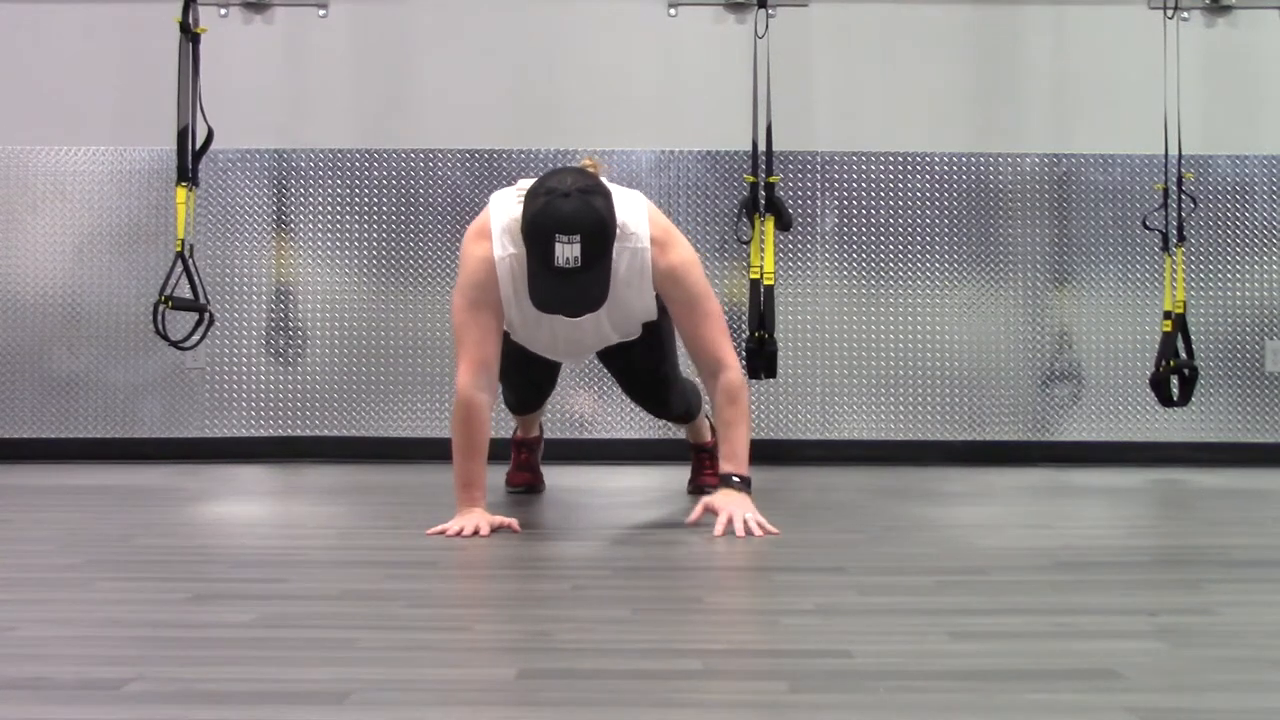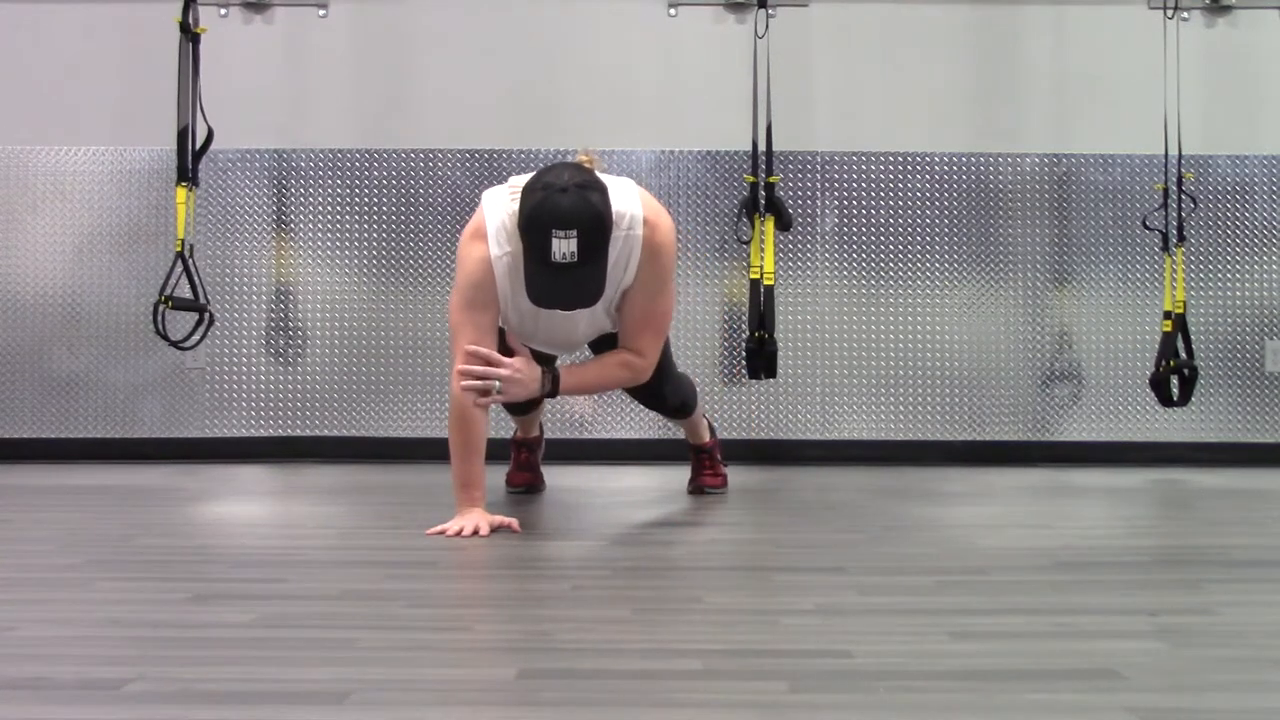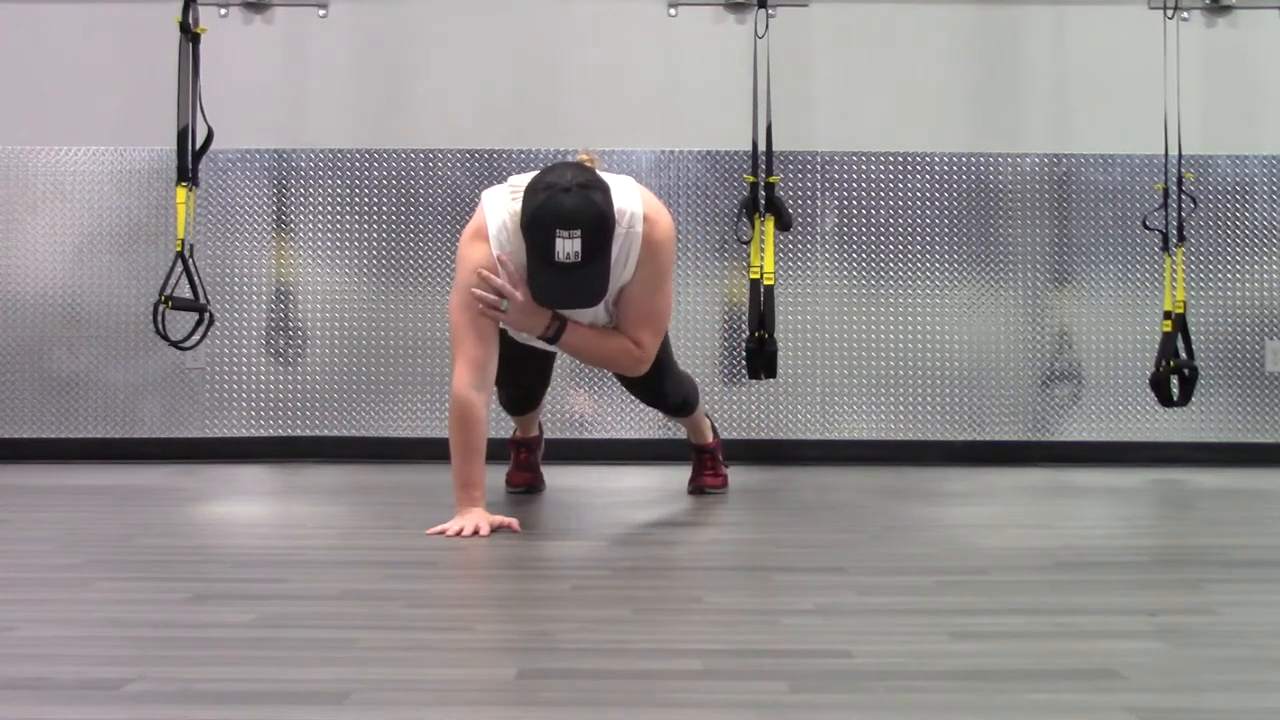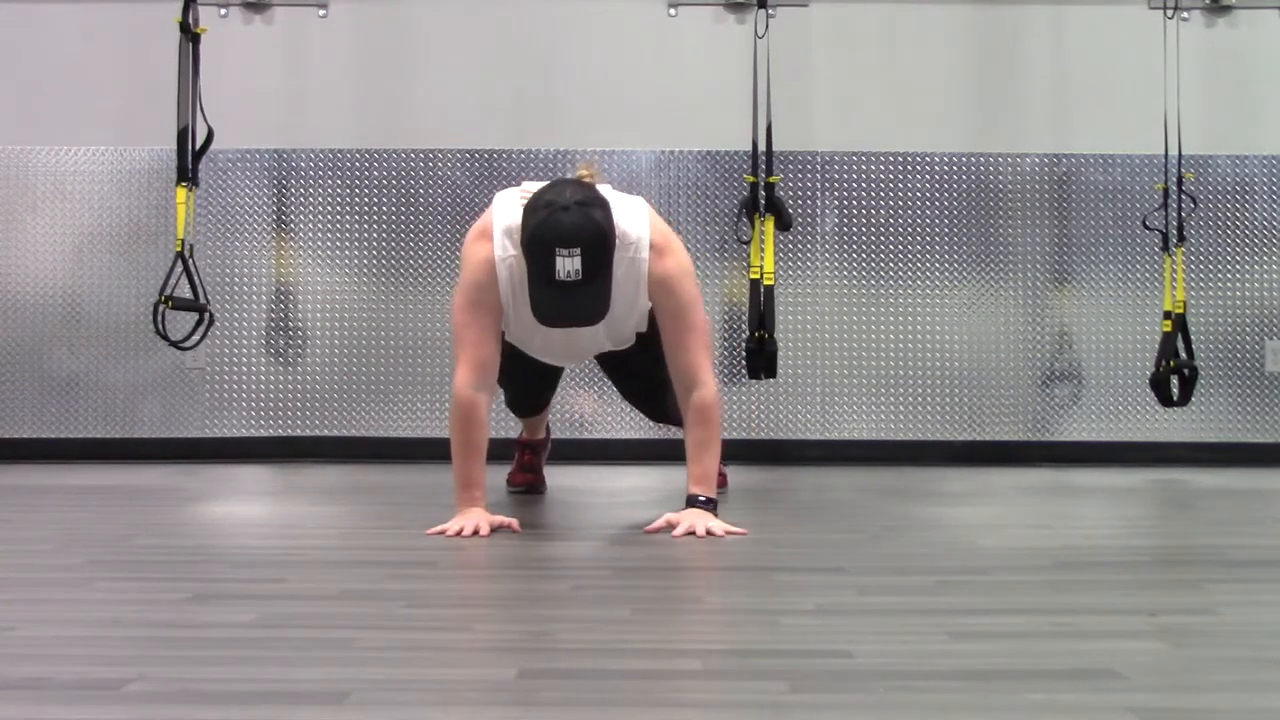
dt=0.5s
person 1, frame 1
left shoulder: (655, 241)
right shoulder: (489, 241)
left elbow: (725, 368)
right elbow: (472, 380)
left wrist: (734, 482)
right wrist: (471, 505)
right knee: (521, 390)
left ankle: (701, 439)
right ankle: (525, 440)
person 1, frame 2
left shoulder: (649, 227)
right shoulder: (485, 239)
left elbow: (638, 360)
right elbow: (468, 378)
left wrist: (545, 381)
right wrist: (470, 505)
left knee: (657, 385)
right knee: (515, 386)
left ankle: (703, 439)
right ankle: (527, 440)
person 1, frame 3
left shoulder: (649, 225)
right shoulder: (486, 237)
left elbow: (639, 356)
right elbow: (470, 380)
left wrist: (549, 325)
right wrist: (470, 505)
left knee: (659, 384)
right knee: (516, 383)
left ankle: (705, 440)
right ankle: (526, 440)
person 1, frame 4
left shoulder: (656, 249)
right shoulder: (489, 244)
left elbow: (697, 384)
right elbow: (472, 384)
left wrist: (700, 501)
right wrist: (470, 505)
left knee: (660, 399)
right knee: (523, 394)
left ankle: (707, 448)
right ankle: (532, 440)
